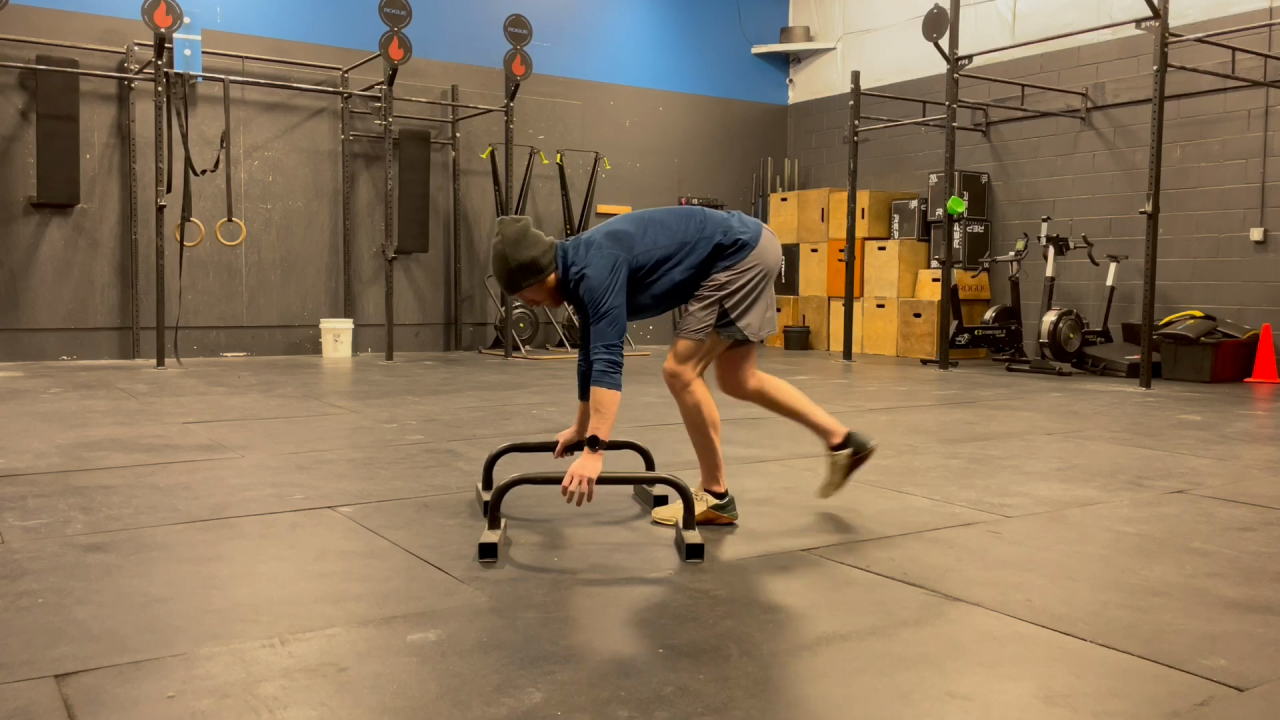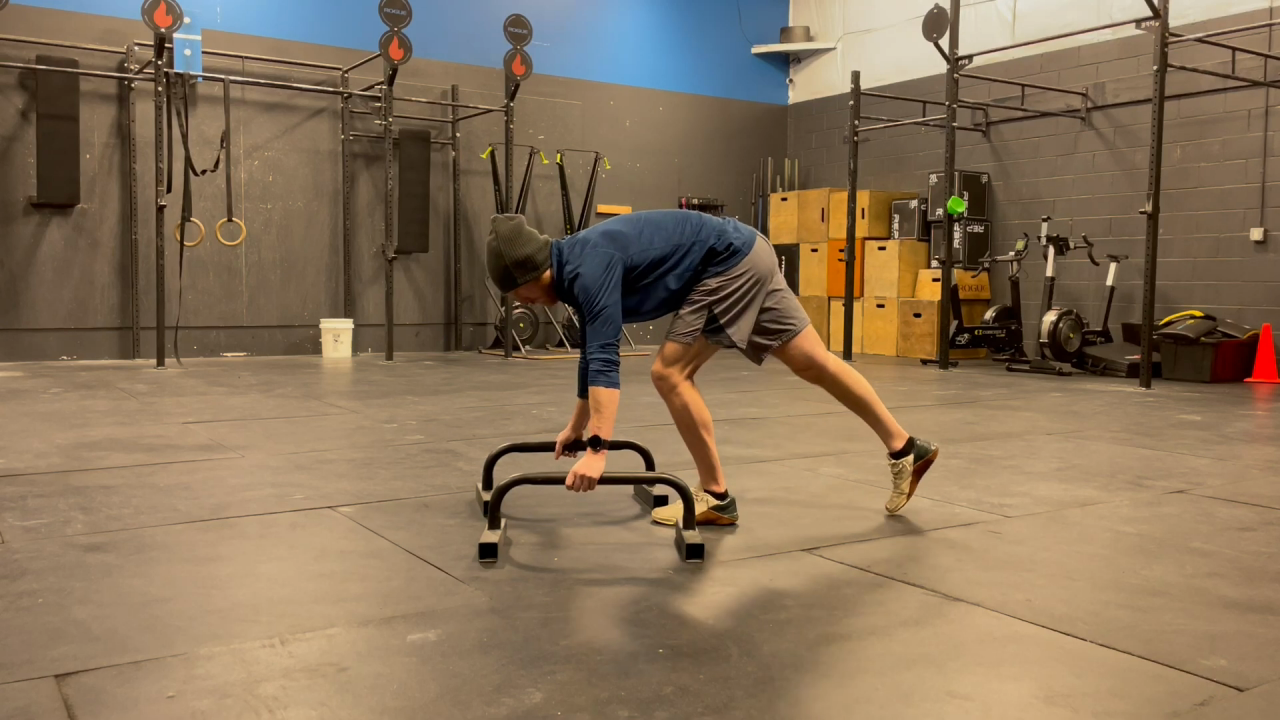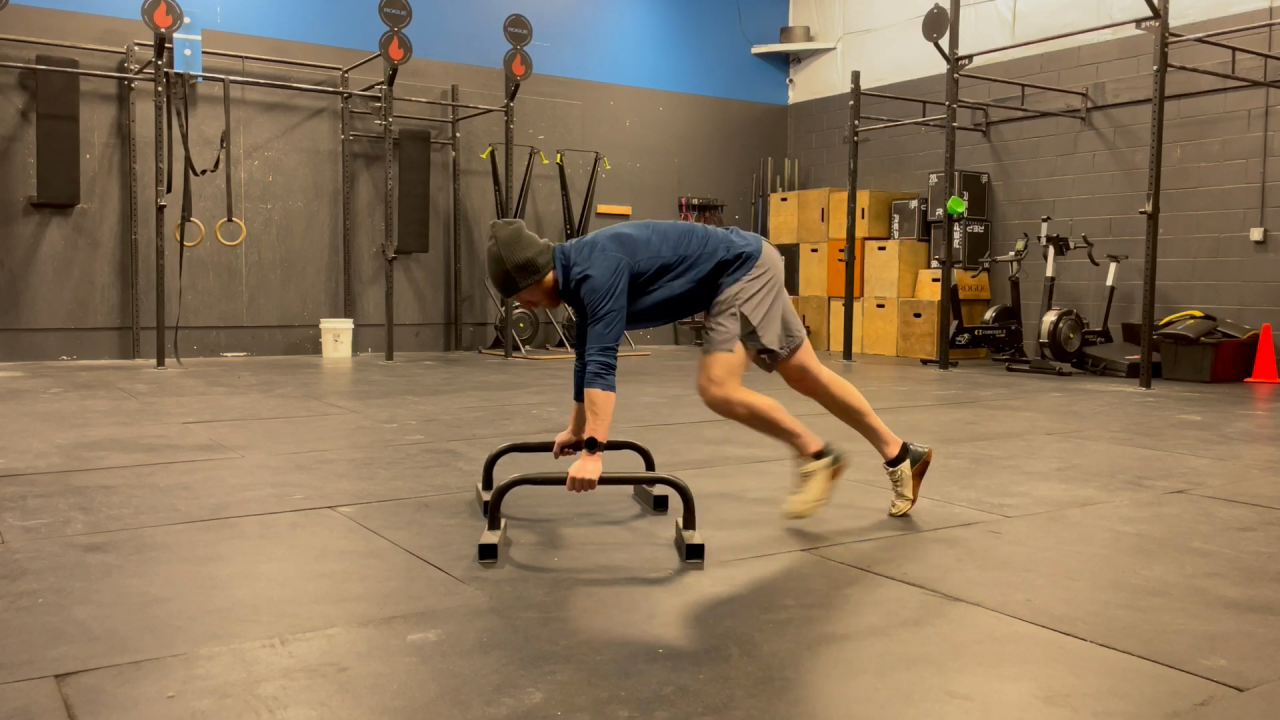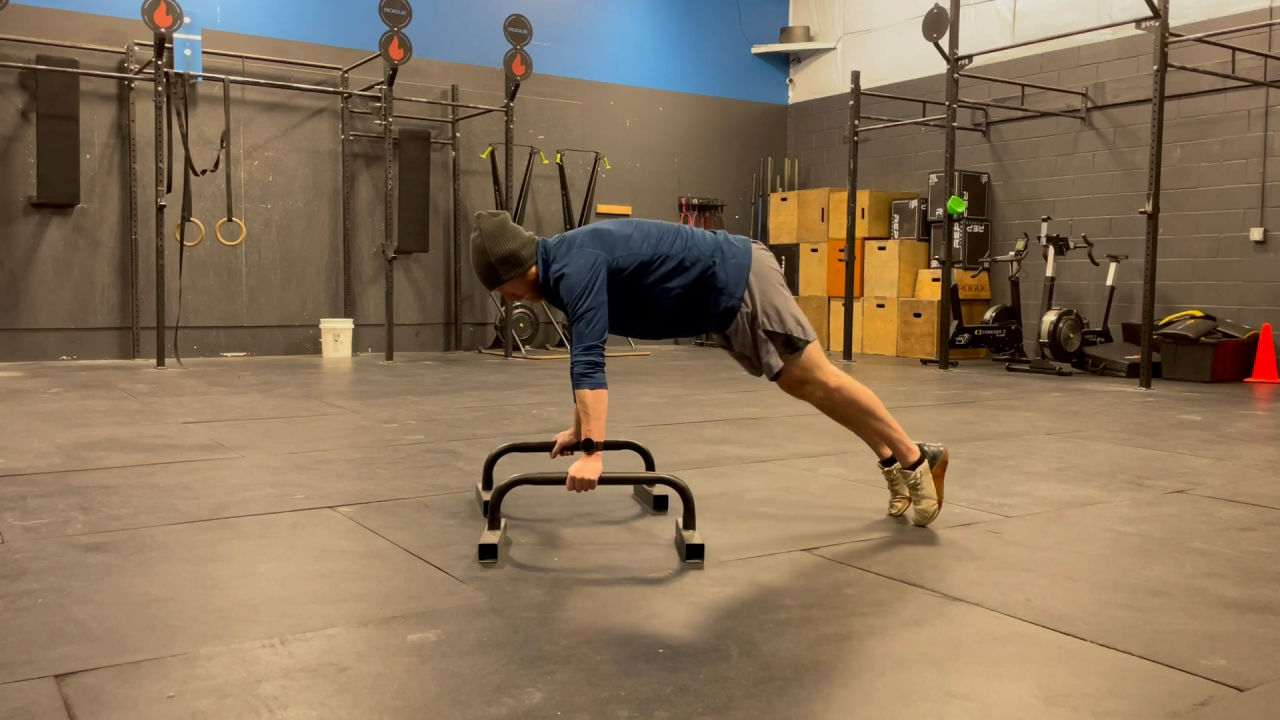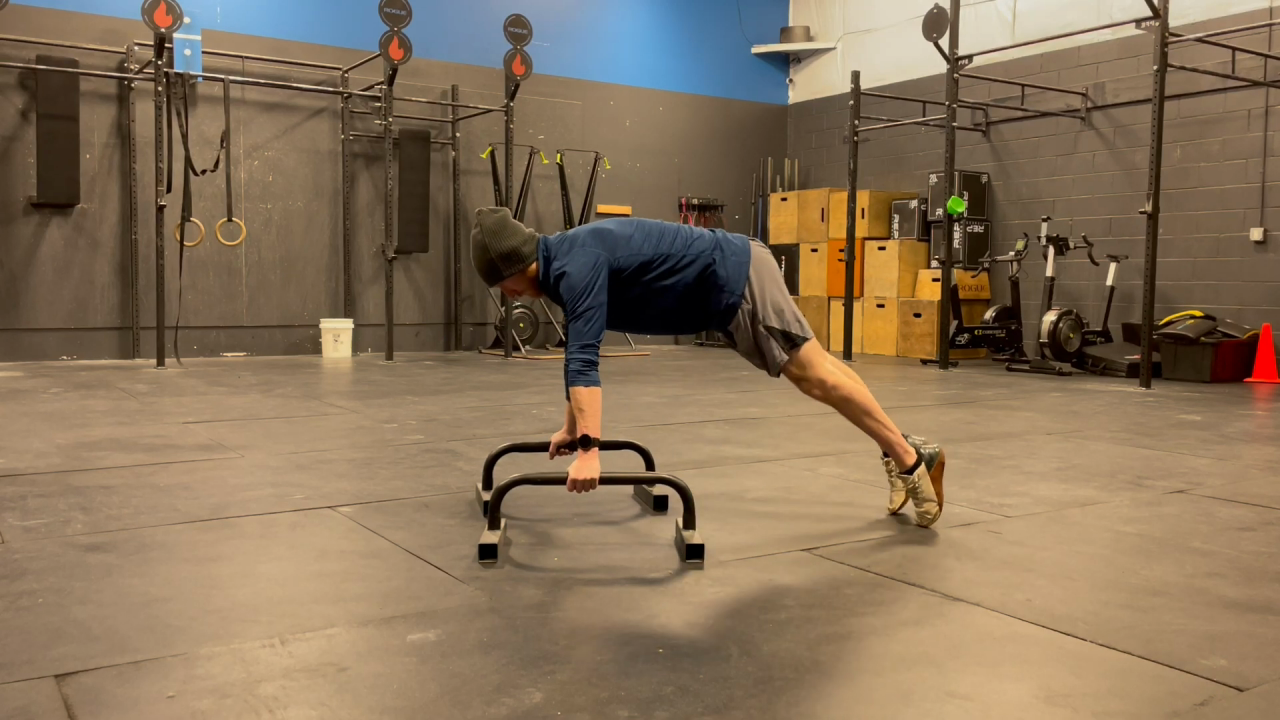
dt=0.5s
person 1, frame 1
left shoulder: (595, 270)
right shoulder: (576, 270)
left elbow: (608, 361)
right elbow: (591, 352)
left wrist: (593, 451)
right wrist: (580, 426)
left hip: (745, 250)
right hip: (748, 251)
left knee: (681, 371)
right knee: (737, 380)
left ankle: (715, 497)
right ankle: (839, 441)
person 1, frame 2
left shoulder: (589, 269)
right shoulder: (577, 269)
left elbow: (606, 359)
right elbow: (592, 353)
left wrist: (596, 450)
right wrist: (577, 426)
left hip: (733, 261)
right hip: (746, 258)
left knee: (670, 373)
right knee: (814, 364)
left ankle: (716, 496)
right ankle: (905, 449)
person 1, frame 3
left shoulder: (597, 271)
right shoulder: (578, 274)
left elbow: (603, 362)
right elbow: (588, 355)
left wrist: (593, 452)
right wrist: (577, 429)
left hip: (744, 265)
right hip: (746, 270)
left knee: (717, 387)
right knee: (805, 373)
left ankle: (815, 456)
right ankle: (901, 458)
person 1, frame 4
left shoulder: (576, 268)
right shoulder: (567, 266)
left elbow: (590, 361)
right elbow: (583, 354)
left wrist: (592, 454)
right wrist: (578, 429)
left hip: (737, 280)
right hip: (728, 288)
left knee: (816, 379)
right knee: (802, 382)
left ankle: (916, 459)
right ankle: (891, 459)
person 1, frame 5
left shoulder: (577, 265)
right shoulder: (565, 264)
left elbow: (584, 358)
right elbow: (578, 351)
left wrist: (589, 452)
right wrist: (572, 427)
left hip: (735, 276)
right hip: (728, 285)
left knee: (815, 376)
right knee: (813, 364)
left ankle: (912, 461)
right ankle: (897, 451)
